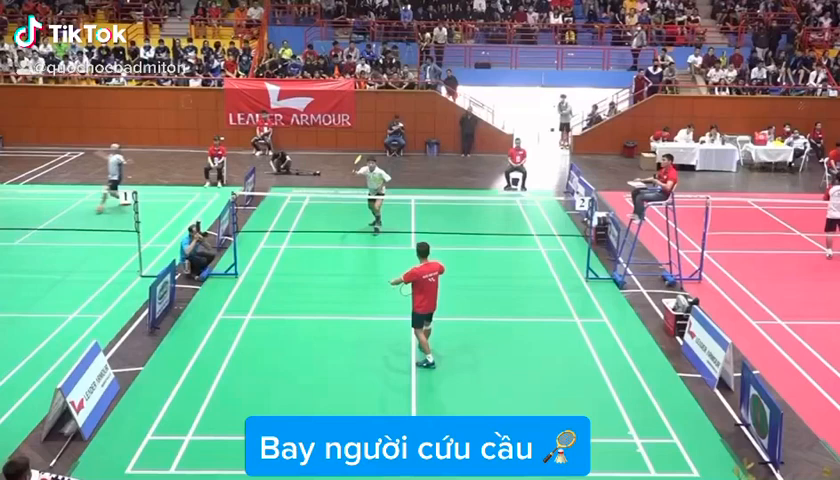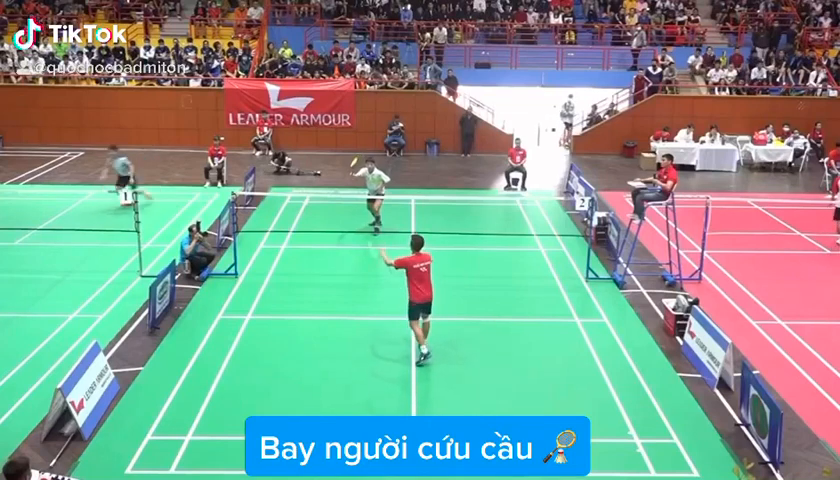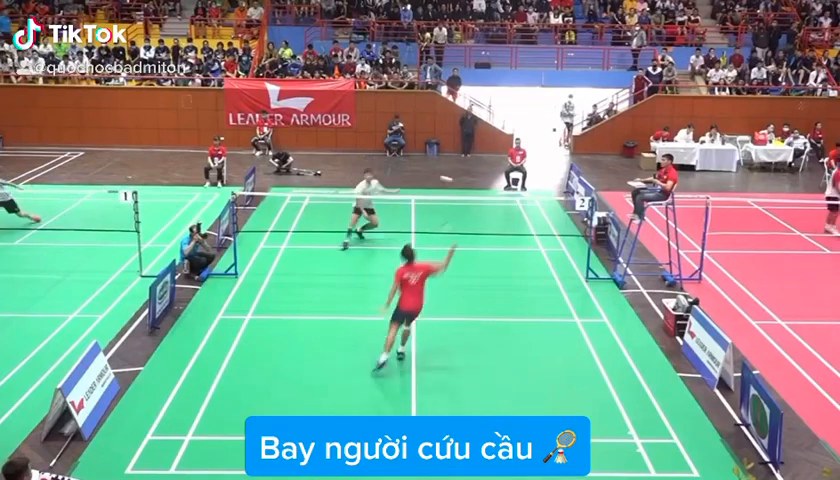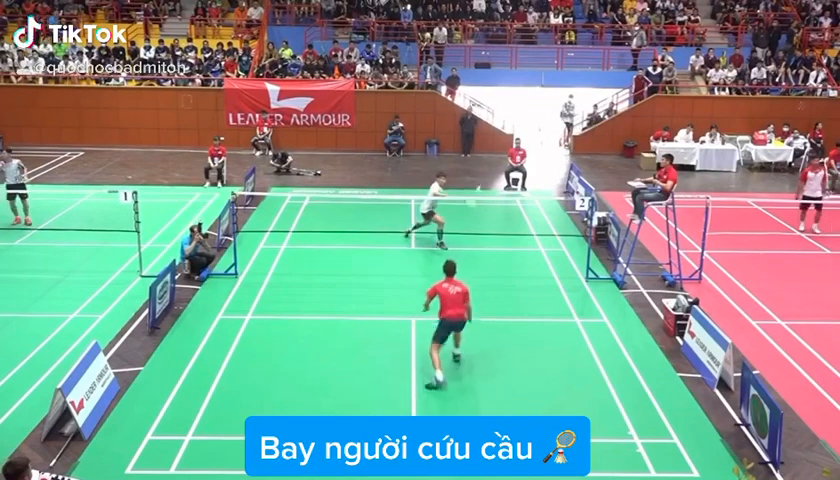
dt=1s
person 1, frame 1
left shoulder: (416, 271)
right shoulder: (437, 265)
left elbow: (399, 281)
right elbow: (442, 271)
left wrist: (392, 282)
left hip: (419, 307)
right hip: (432, 305)
left knee: (418, 332)
right knee: (428, 325)
left ankle: (430, 360)
right ankle: (424, 345)
person 1, frame 2
left shoulder: (407, 261)
right shoulder: (428, 257)
left elbow: (389, 262)
left wrist: (382, 253)
left hip: (416, 298)
right hip: (428, 296)
left knee: (414, 324)
right knee: (425, 318)
left ankle: (424, 351)
right ankle: (424, 343)
person 1, frame 3
left shoulder: (400, 271)
right shoulder: (423, 267)
left elbow: (393, 291)
right elbow: (442, 268)
left wrist: (387, 305)
right wrist: (450, 254)
left hip: (404, 307)
right hip: (417, 308)
left knee: (393, 330)
right knee: (407, 324)
left ankle: (383, 358)
right ankle: (401, 350)
person 1, frame 4
left shoulder: (438, 286)
right shoulder: (463, 286)
left elbow: (427, 303)
right elbow: (468, 306)
left wrist: (426, 308)
right wrist: (469, 317)
left hip: (446, 320)
right hip: (461, 320)
left knee: (434, 350)
left ankle: (439, 378)
right ankle: (457, 353)
